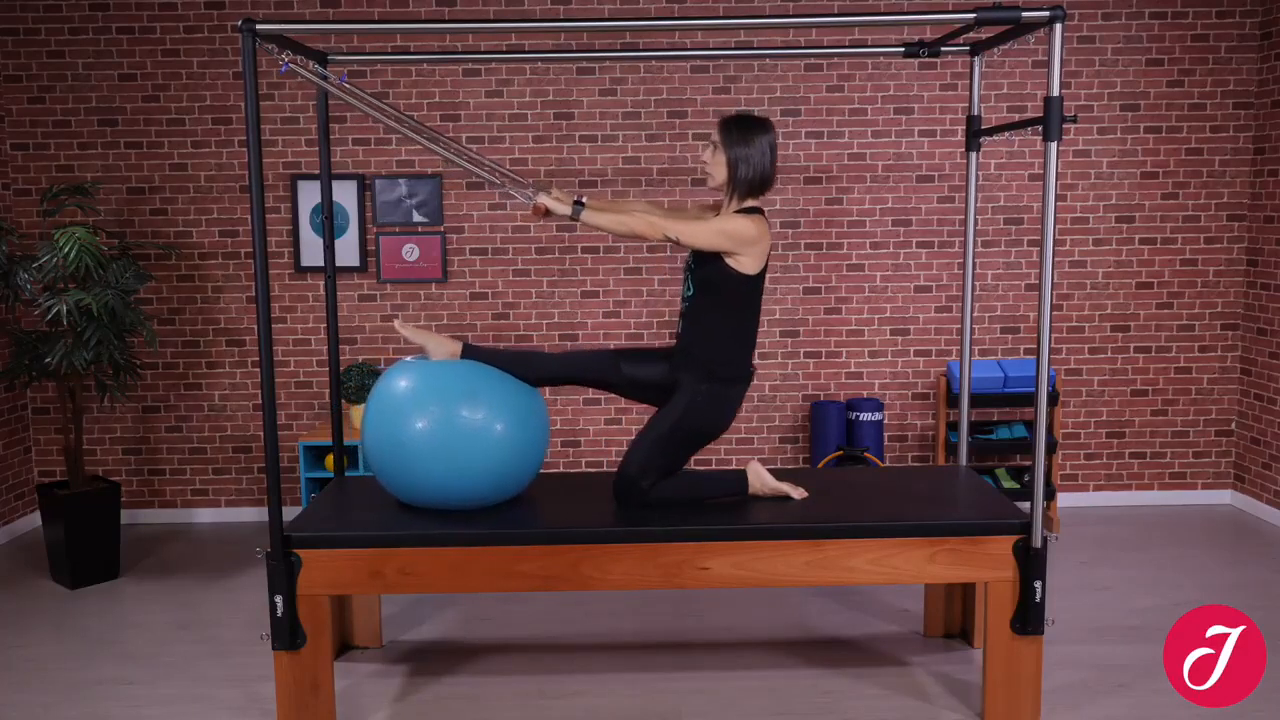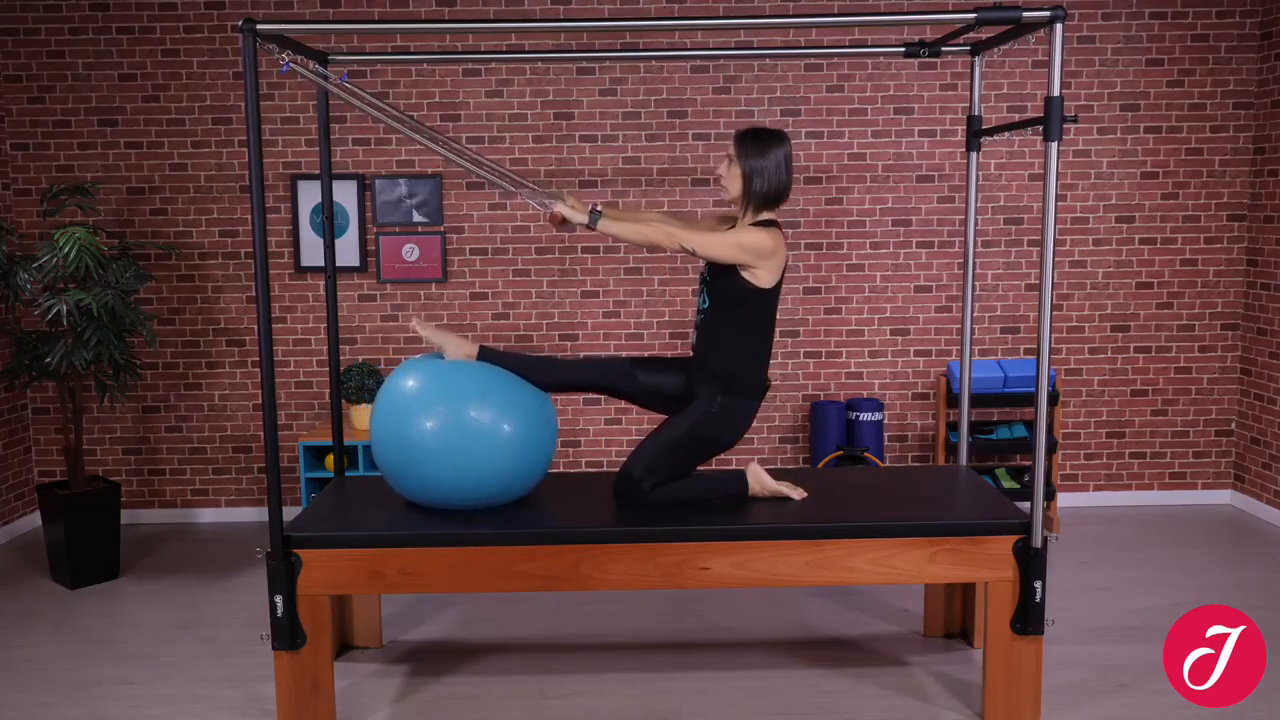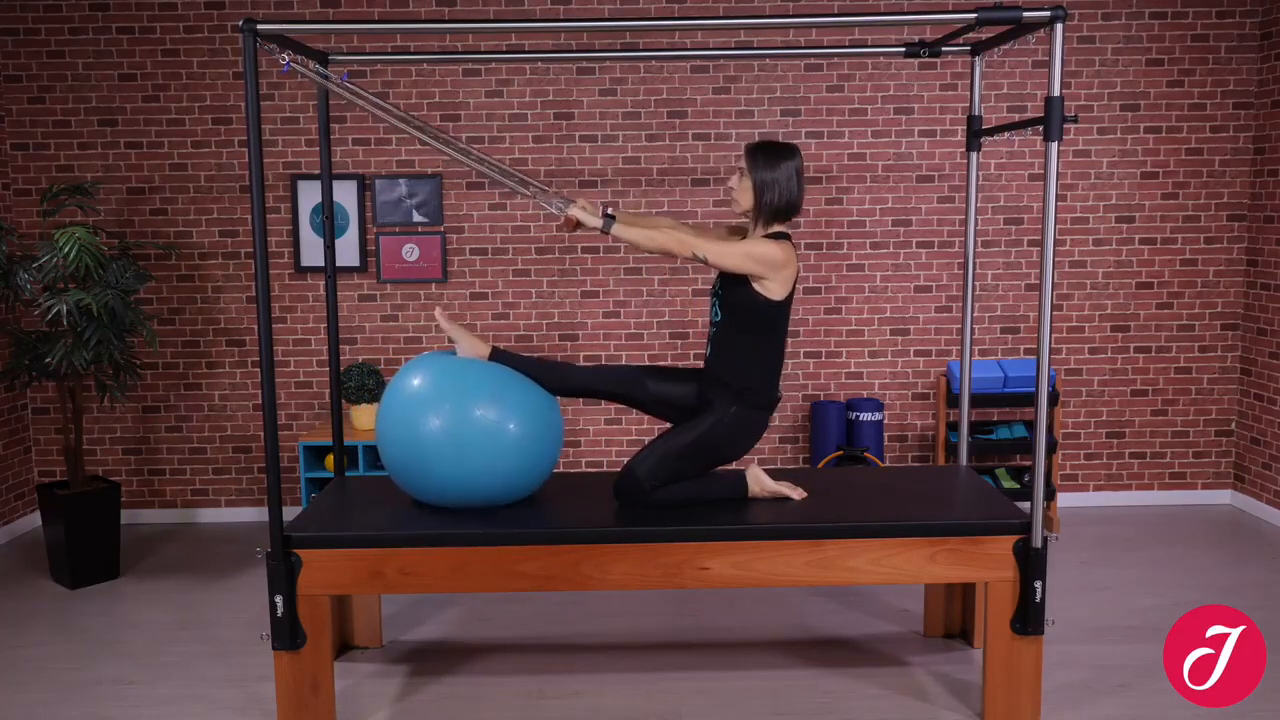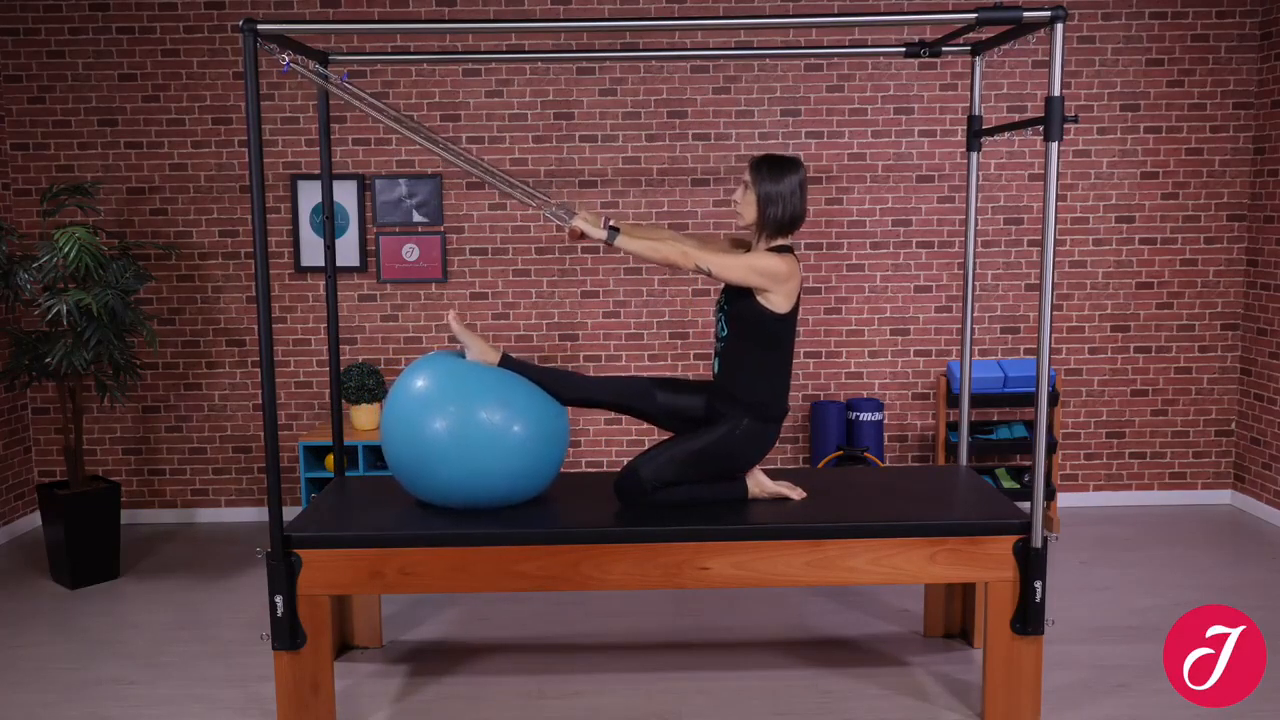
dt=0.7s
person 1, frame 1
left shoulder: (747, 228)
right shoulder: (723, 215)
left elbow: (651, 229)
right elbow: (652, 211)
left wrist: (572, 212)
right wrist: (577, 203)
left hip: (713, 386)
right hip: (686, 367)
left knee: (632, 488)
right knee: (575, 366)
left ankle: (748, 482)
right ankle: (458, 353)
person 1, frame 2
left shoulder: (764, 241)
right shoulder: (736, 227)
left elbow: (668, 240)
right elbow: (666, 222)
left wrist: (589, 221)
right wrist: (593, 211)
left hip: (727, 398)
right hip: (700, 377)
left knee: (632, 489)
left ankle: (748, 483)
right ankle: (473, 355)
person 1, frame 3
left shoulder: (774, 254)
right shoulder: (748, 239)
left elbow: (678, 245)
right elbow: (676, 229)
left wrist: (602, 224)
right wrist: (604, 215)
left hip: (740, 410)
right hip: (712, 389)
left knee: (632, 488)
left ankle: (747, 485)
right ankle: (486, 354)
person 1, frame 4
left shoulder: (779, 267)
right shoulder: (751, 252)
left elbow: (681, 258)
right elbow: (677, 240)
left wrist: (606, 236)
right wrist: (607, 225)
left hip: (748, 423)
right hip: (720, 401)
left knee: (632, 487)
left ankle: (745, 486)
right ankle: (496, 361)
